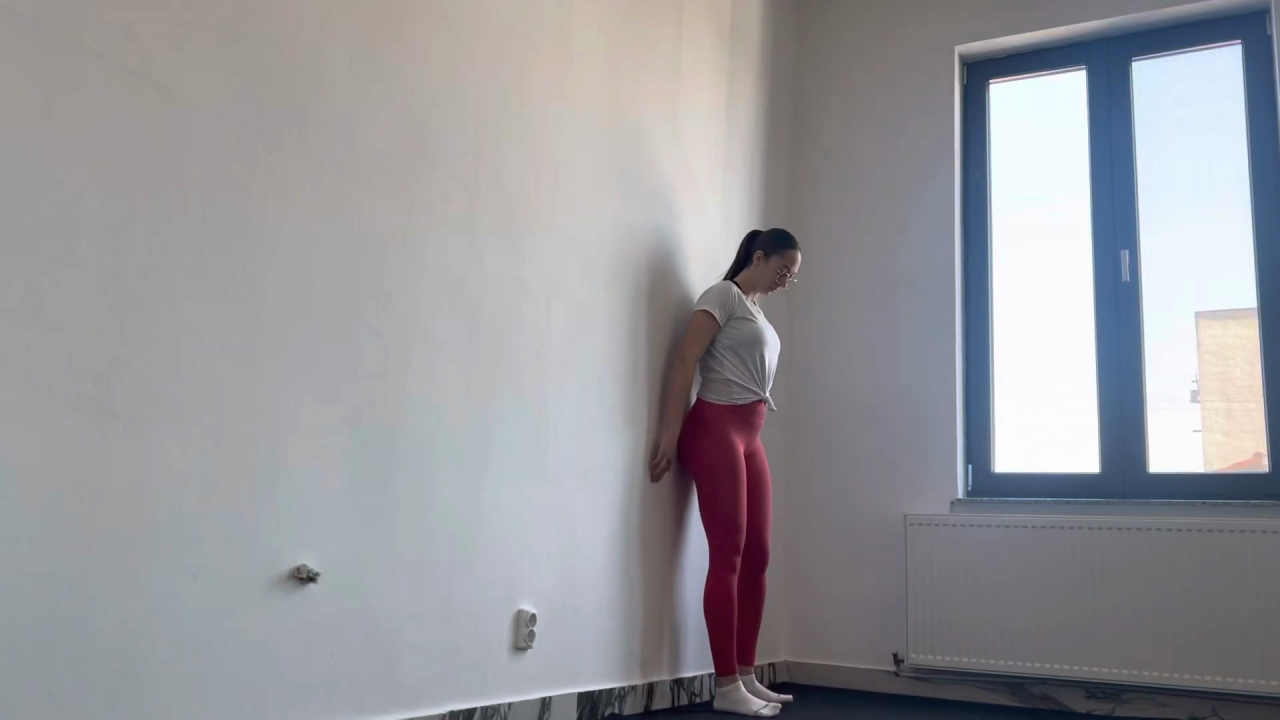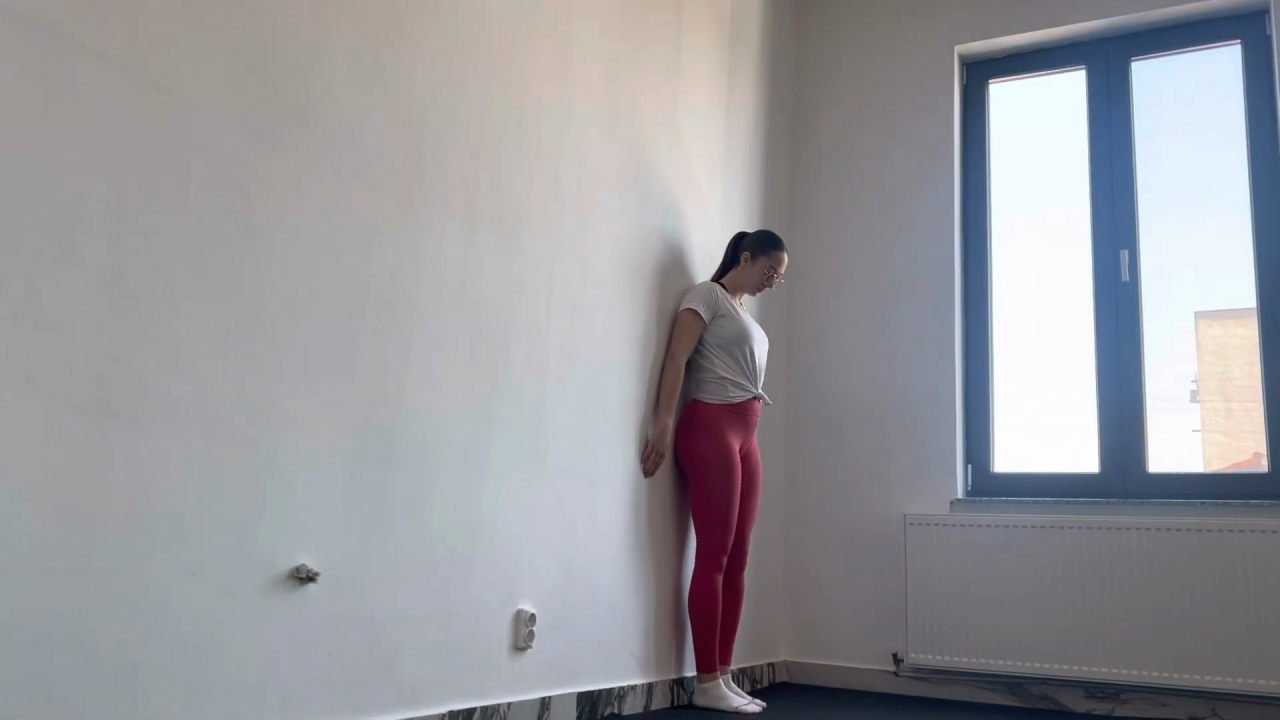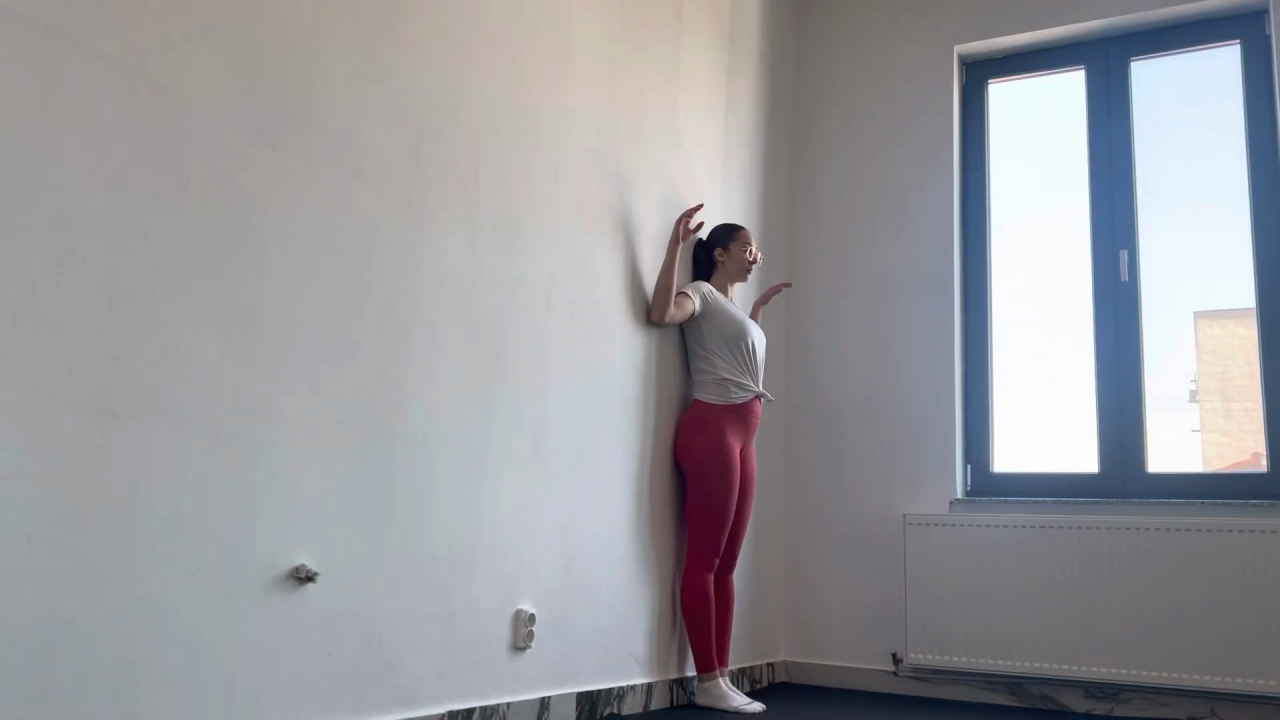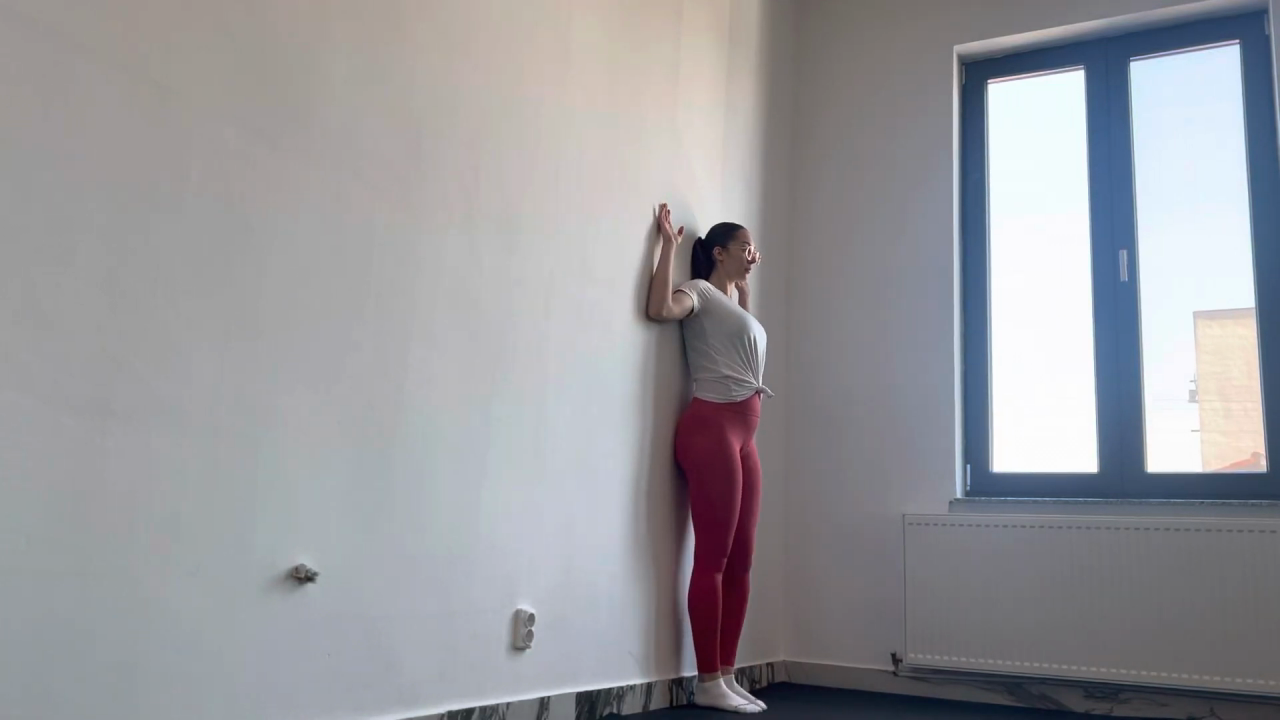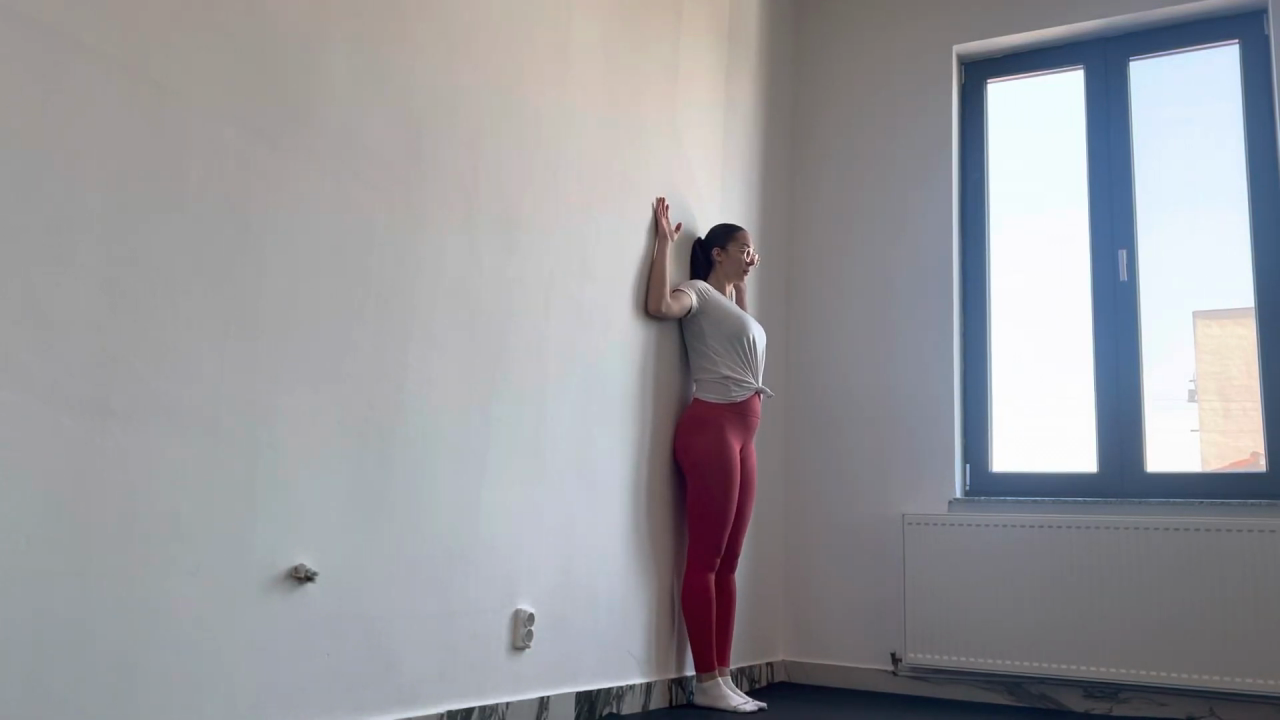
dt=1s
person 1, frame 1
left shoulder: (755, 310)
right shoulder: (723, 295)
right elbow: (685, 361)
right wrist: (670, 432)
left hip: (749, 434)
right hip: (716, 429)
left knee: (757, 556)
right knee: (727, 556)
left ankle: (745, 676)
person 1, frame 2
left shoulder: (743, 311)
right shoulder: (707, 295)
right elbow: (676, 359)
left wrist: (742, 437)
right wrist: (663, 424)
left hip: (744, 433)
right hip: (711, 427)
left knee: (736, 559)
right knee: (713, 555)
left ankle: (723, 675)
right ankle: (707, 683)
person 1, frame 3
left shoulder: (730, 306)
right shoulder: (700, 294)
right elbow: (661, 313)
left wrist: (761, 306)
right wrist: (675, 245)
left hip: (741, 435)
right hip: (711, 429)
left knee: (726, 562)
right knee: (704, 559)
left ankle: (721, 679)
right ankle: (708, 682)
person 1, frame 4
left shoulder: (729, 300)
right shoulder: (699, 291)
right elbow: (660, 308)
left wrist: (745, 285)
right wrist: (668, 245)
left hip: (740, 434)
right hip: (712, 428)
left knee: (739, 561)
right knee: (712, 559)
left ankle: (726, 676)
right ankle: (708, 682)
person 1, frame 5
left shoulder: (728, 301)
right shoulder: (698, 292)
right elbow: (659, 306)
left wrist: (742, 283)
right wrist: (664, 242)
left hip: (740, 434)
right hip: (711, 428)
left knee: (728, 562)
right knee: (704, 560)
left ankle: (723, 677)
right ankle: (706, 682)
